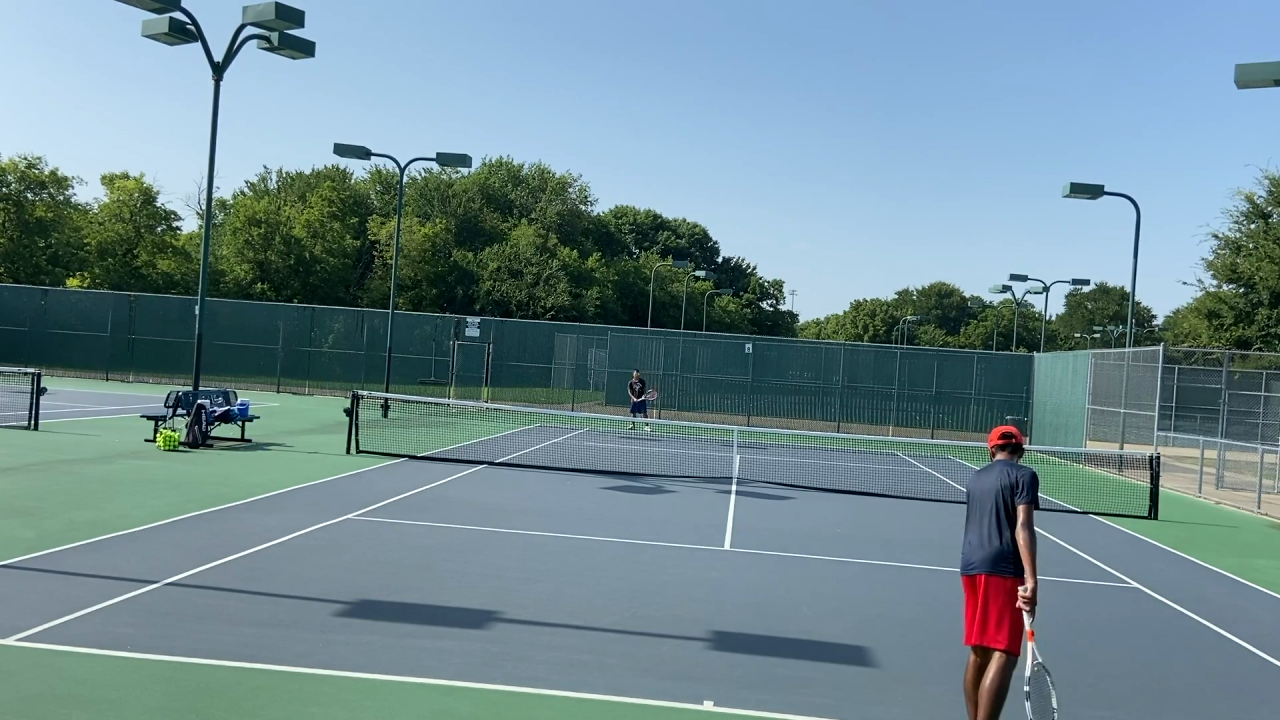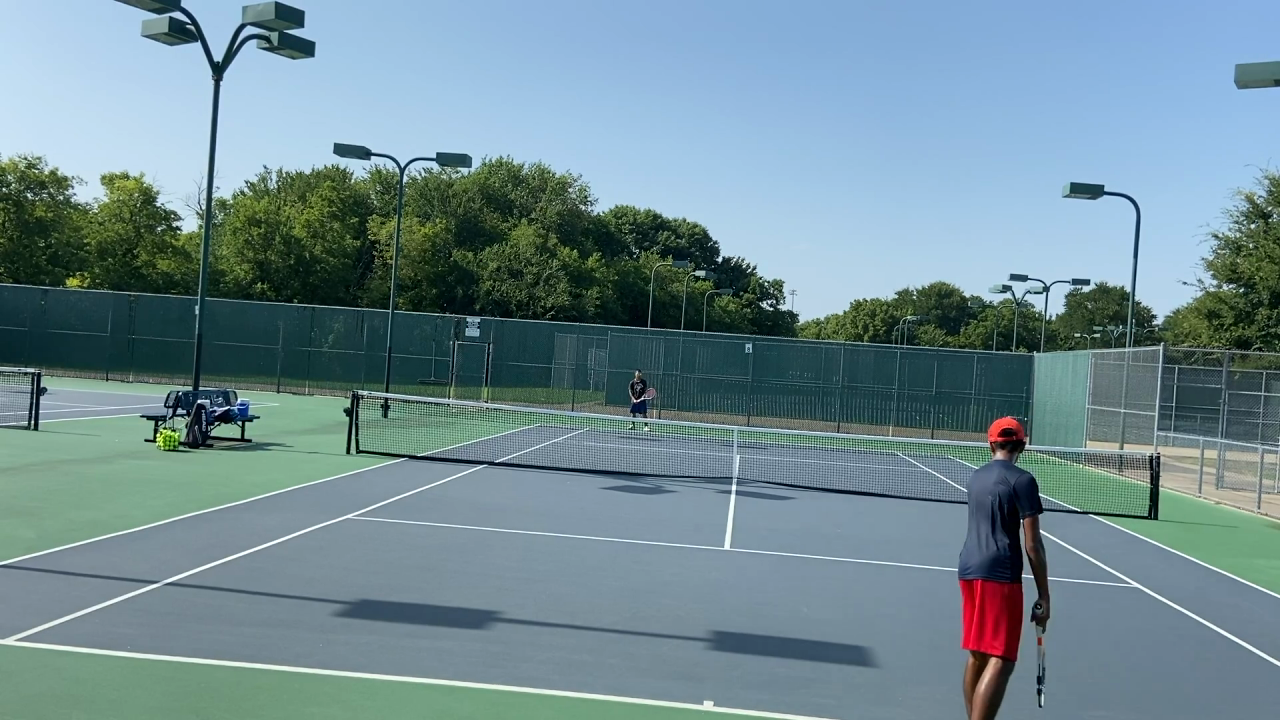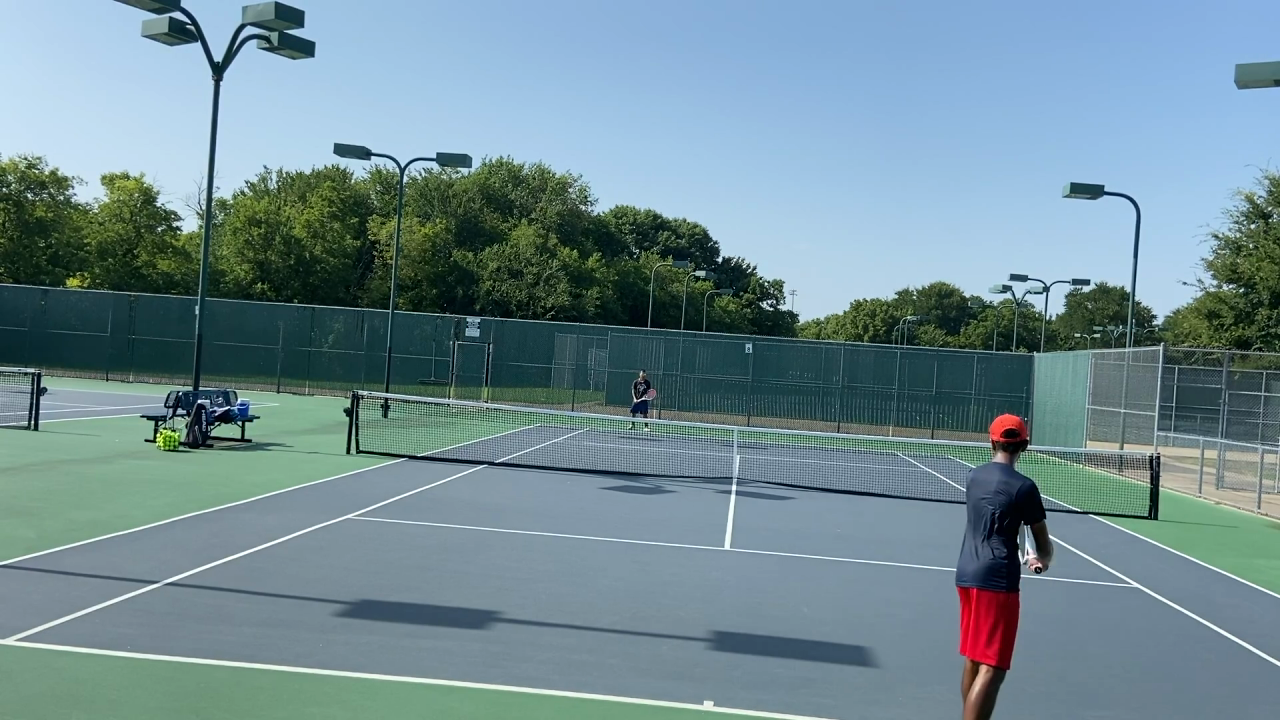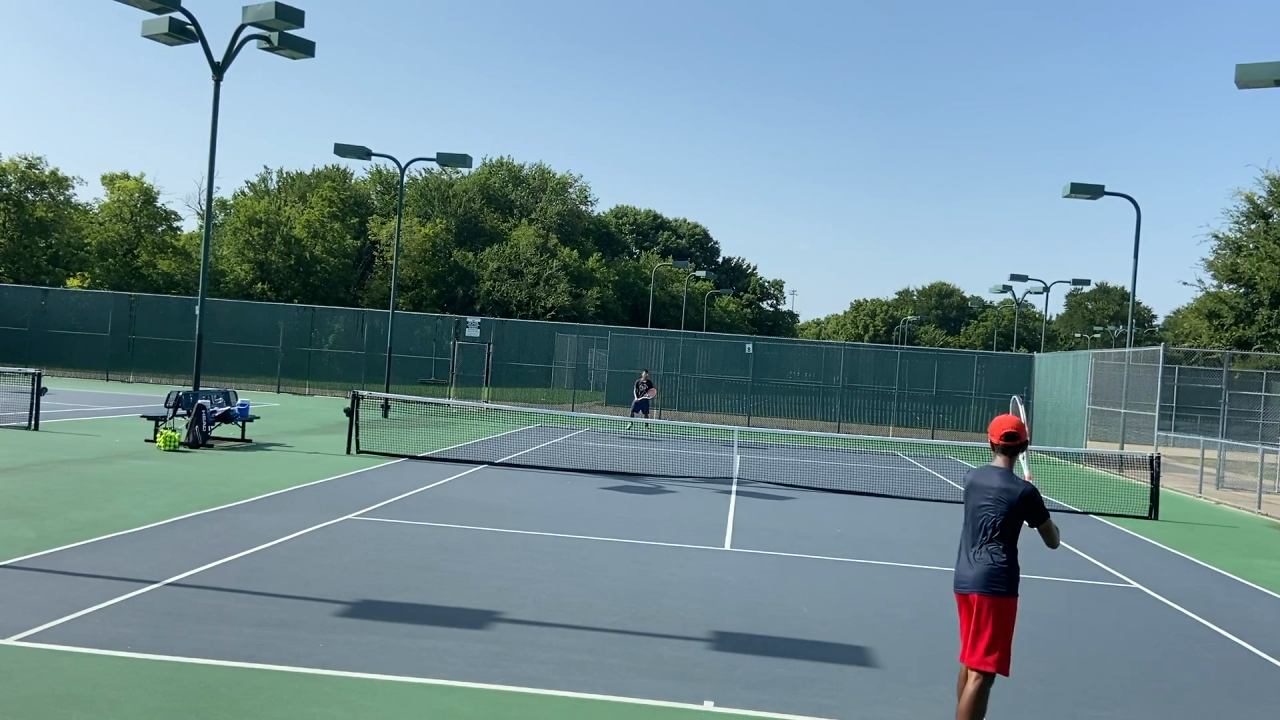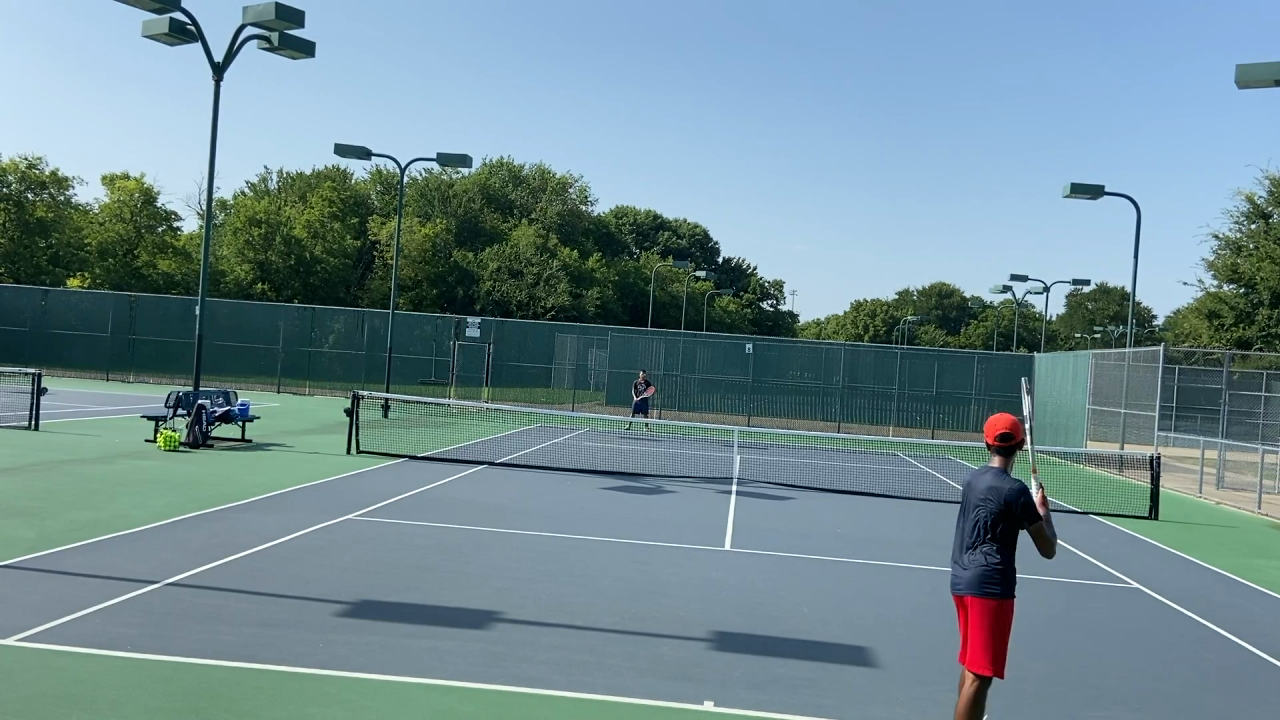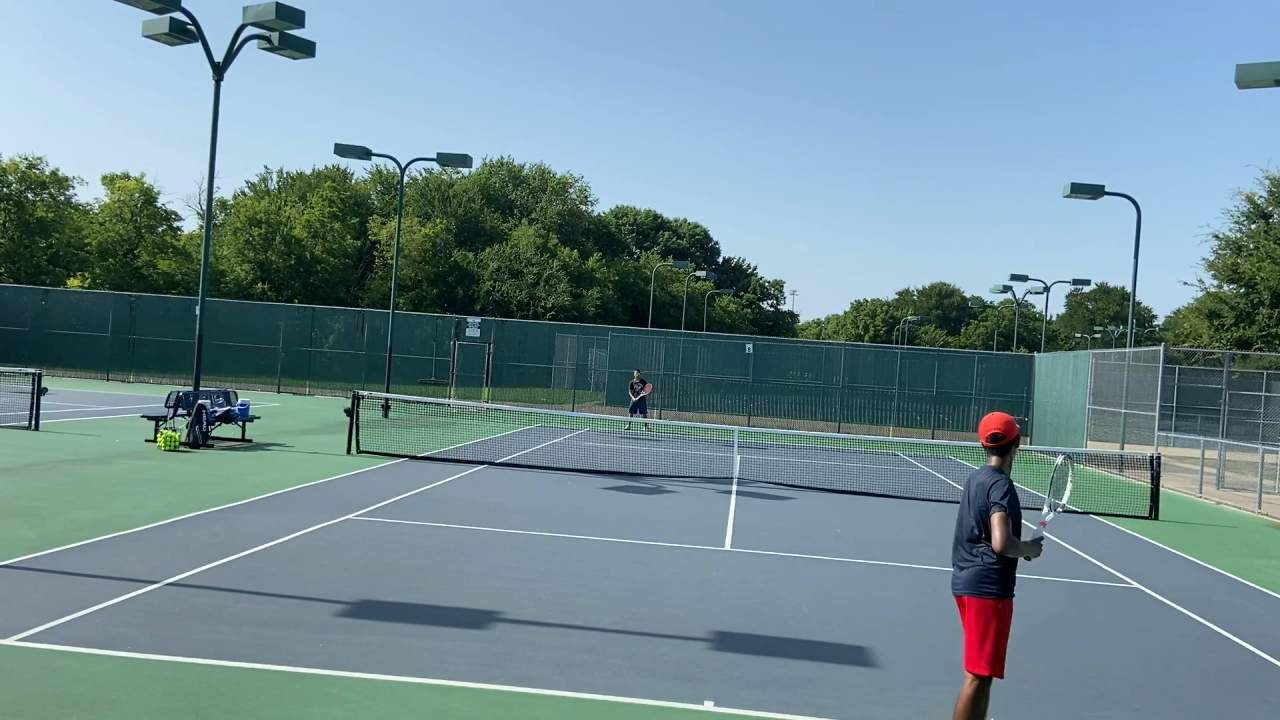
dt=0.2s
person 1, frame 1
left shoulder: (976, 478)
right shoulder: (1024, 475)
right elbow: (1023, 527)
right wrist: (1031, 580)
left hip: (971, 566)
right hip: (1001, 570)
left knee: (979, 653)
right knee: (1002, 656)
person 1, frame 2
left shoulder: (976, 477)
right shoulder: (1022, 480)
right elbow: (1033, 542)
right wrist: (1044, 595)
left hip: (969, 569)
right hip: (999, 574)
left knee: (978, 655)
right knee: (1000, 661)
person 1, frame 3
left shoulder: (974, 476)
right shoulder: (1023, 486)
right elbow: (1043, 545)
right wrist: (1043, 560)
left hip: (967, 575)
right hip: (997, 580)
left knee: (974, 660)
right knee: (991, 669)
person 1, frame 4
left shoulder: (972, 478)
right shoulder: (1024, 491)
right elbow: (1053, 541)
right wrist: (1042, 511)
left hip: (964, 580)
right hip: (995, 585)
left knee: (970, 664)
right knee: (983, 673)
person 1, frame 5
left shoulder: (973, 478)
right shoulder: (1015, 490)
right elbow: (1048, 550)
right wrist: (1044, 511)
left hip: (963, 581)
right hip: (991, 587)
left knee: (971, 668)
right knee: (979, 675)
person 1, frame 6
left shoulder: (977, 478)
right shoulder: (1001, 484)
right elbow: (1001, 544)
right wrist: (1031, 548)
left hip: (967, 582)
right hip: (986, 587)
left knee: (982, 669)
right knee: (979, 675)
